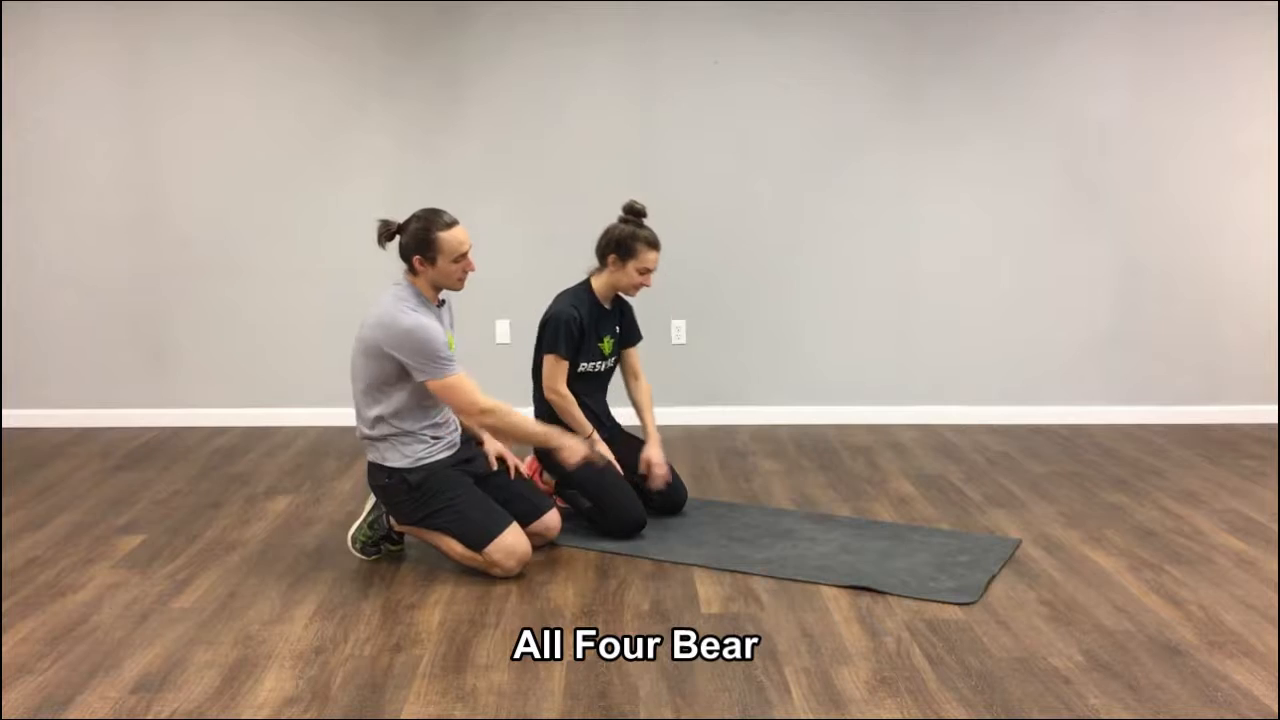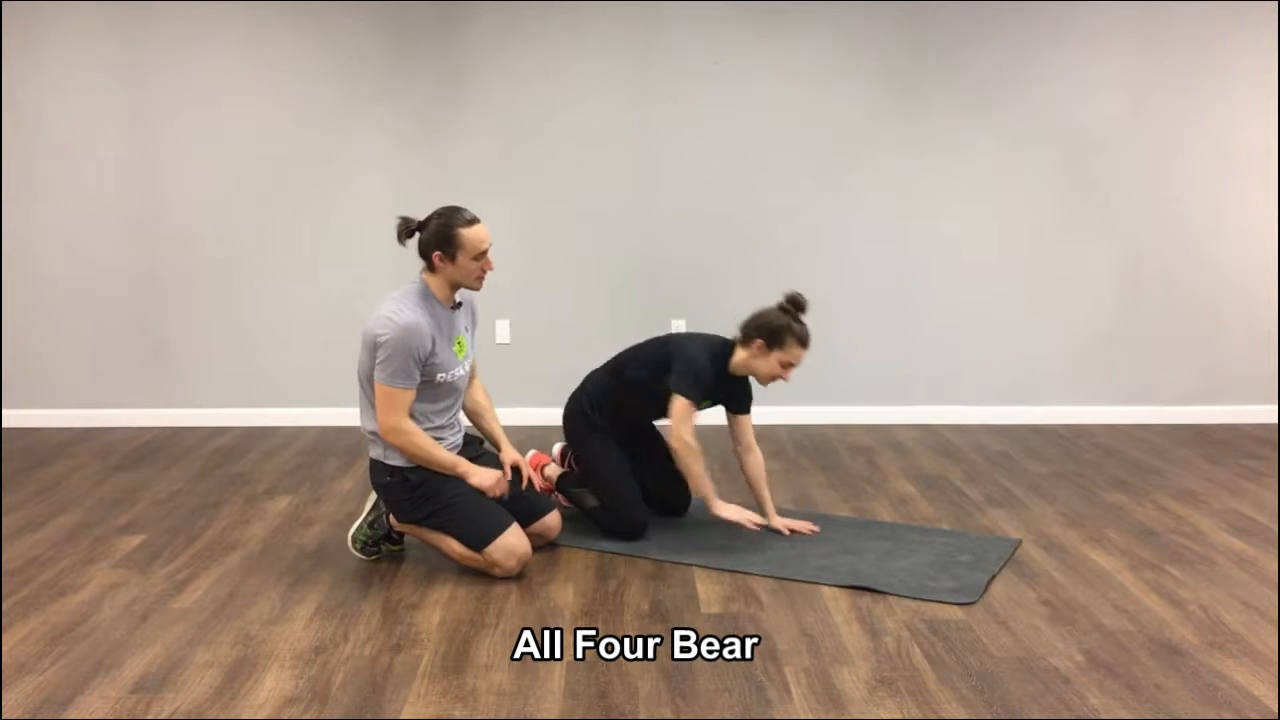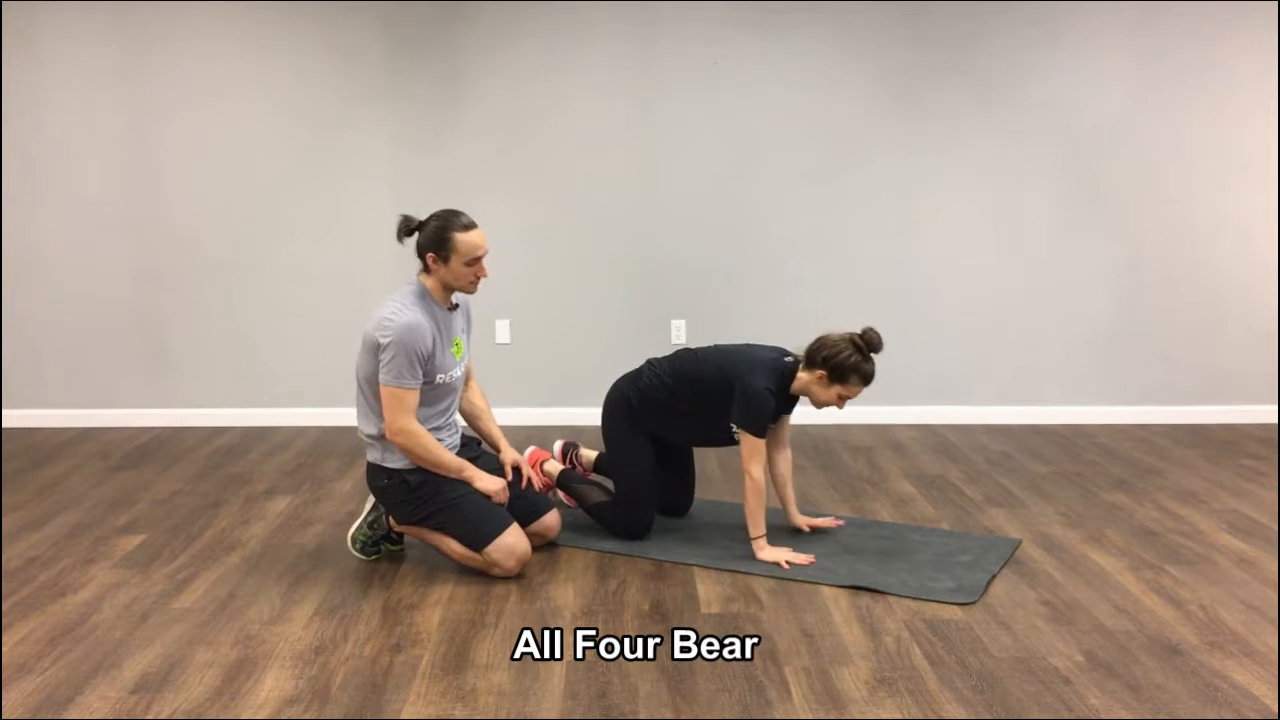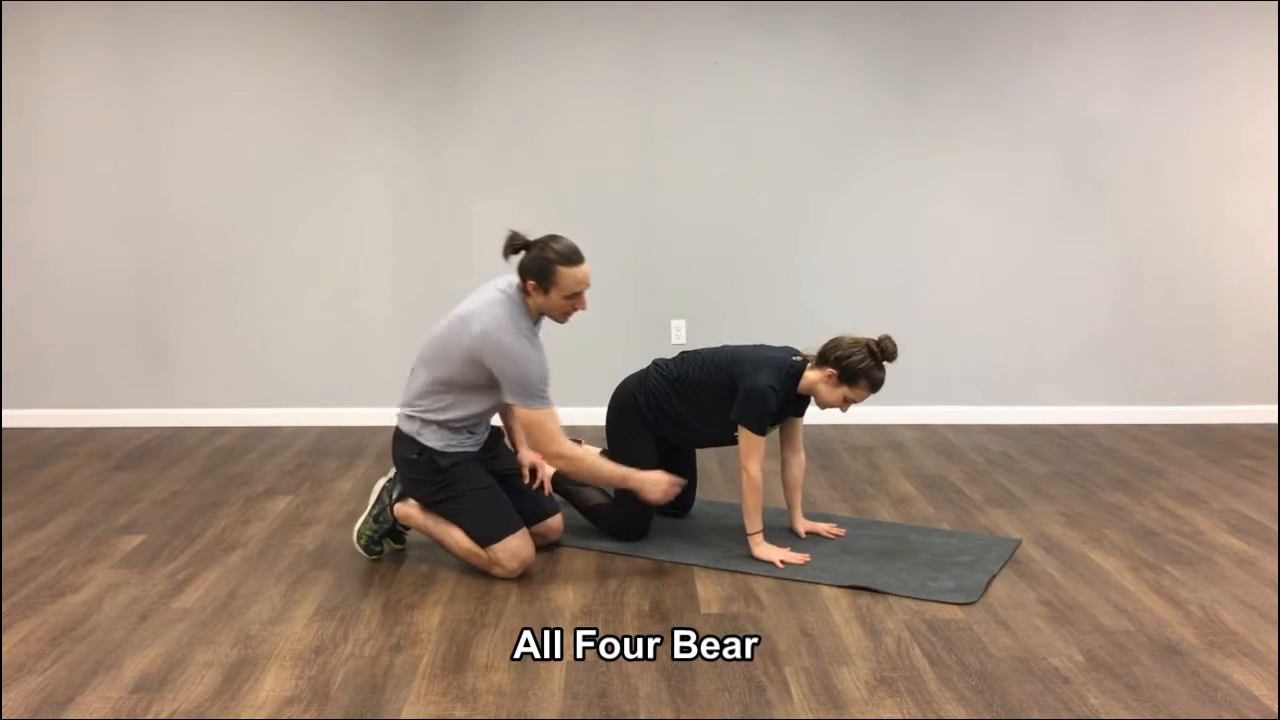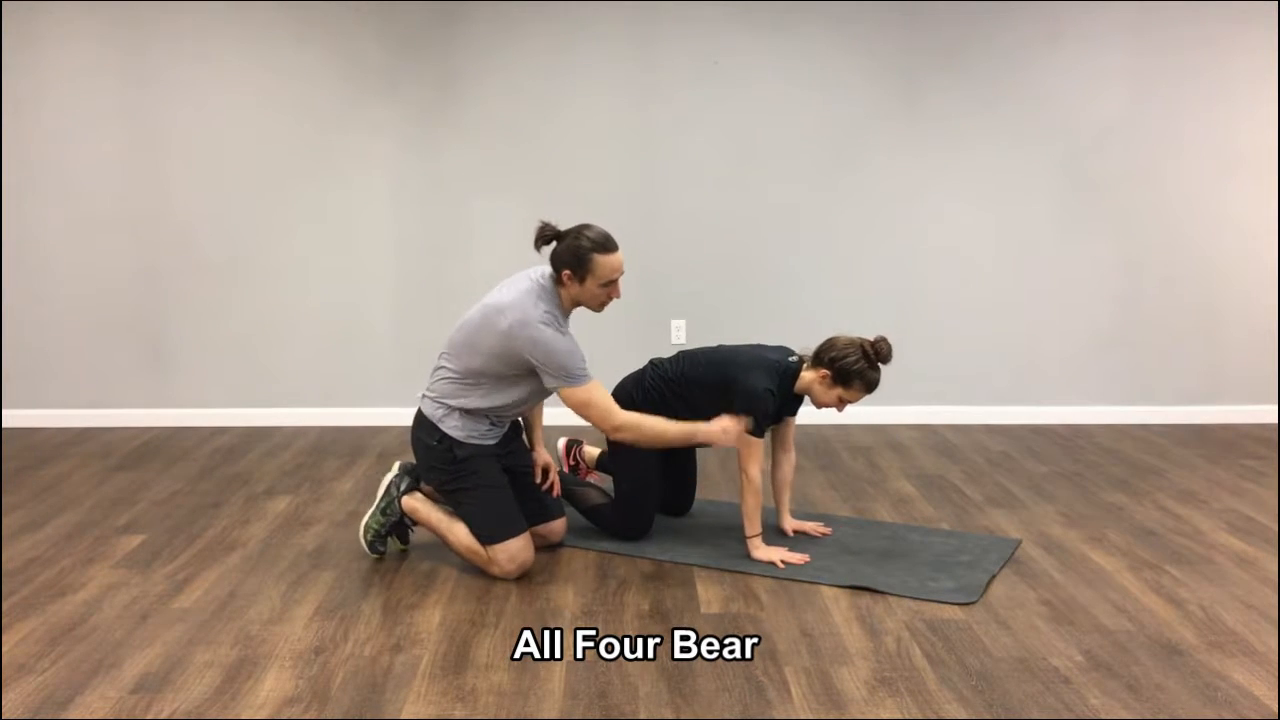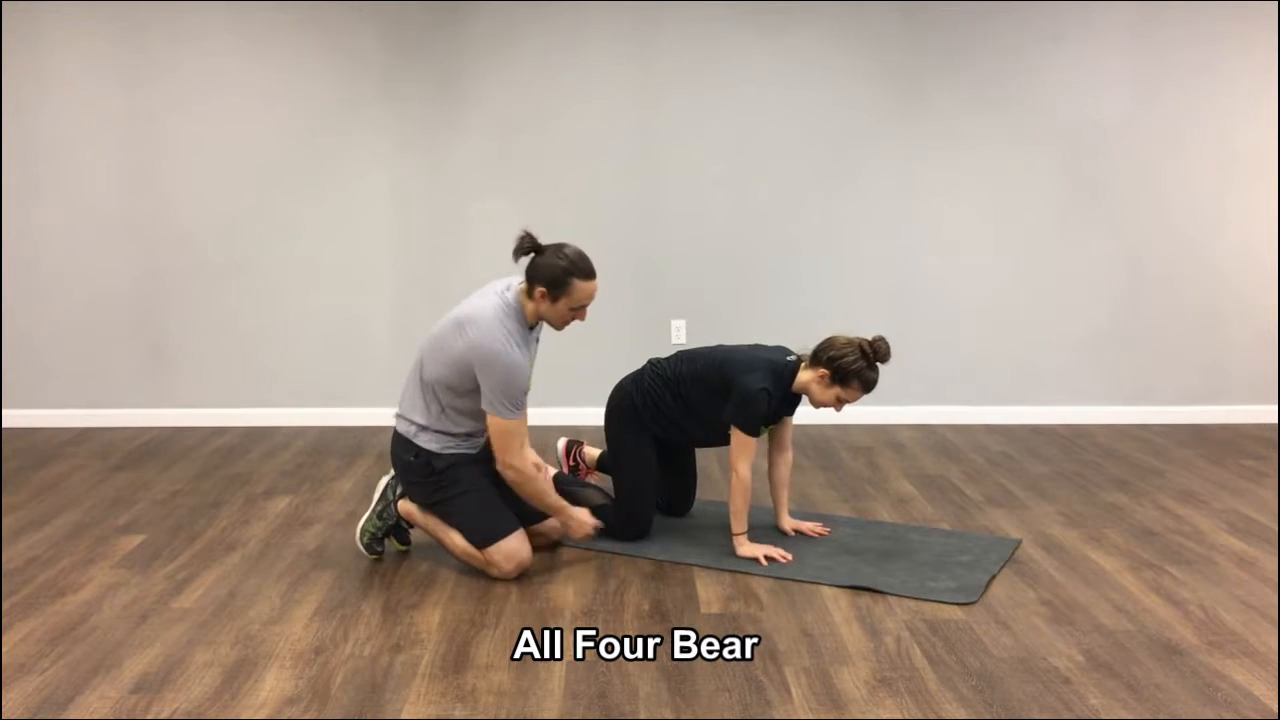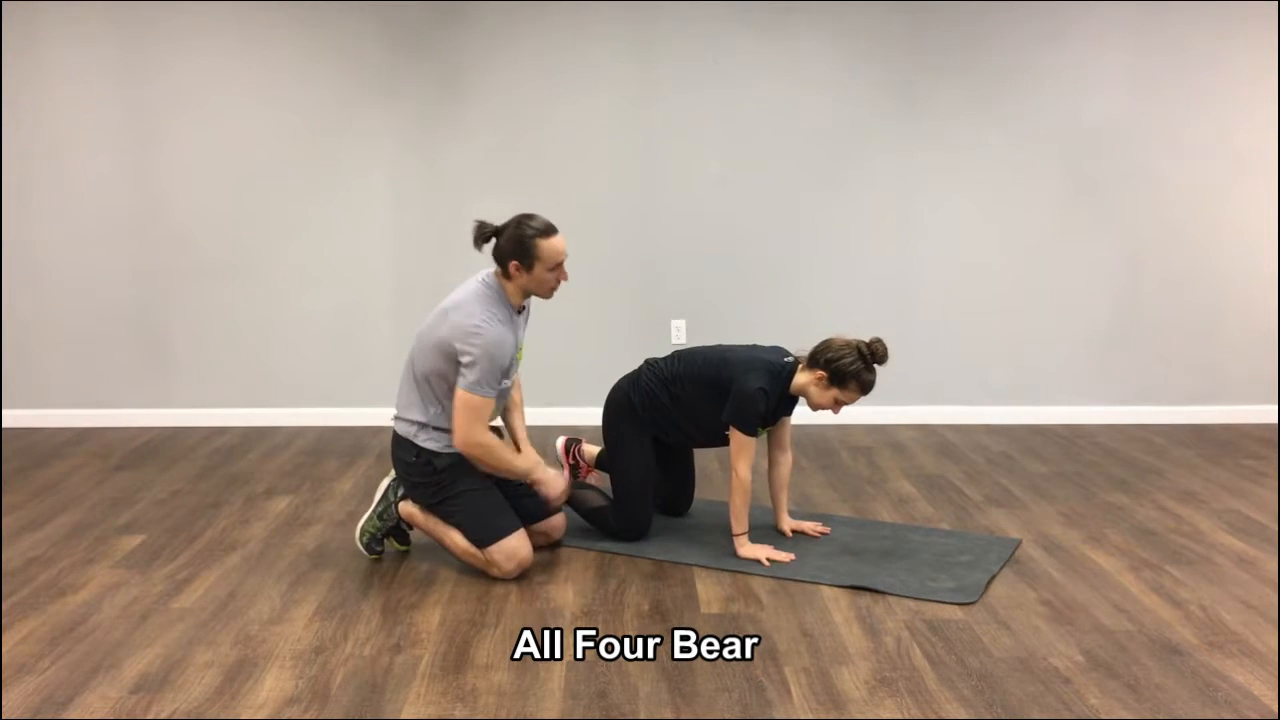
dt=0.7s
person 1, frame 1
left shoulder: (433, 299)
right shoulder: (407, 323)
right elbow: (479, 408)
left wrist: (486, 438)
right wrist: (558, 441)
left hip: (450, 447)
right hip: (411, 468)
left knee: (548, 526)
right knee: (512, 556)
left ankle: (432, 515)
right ankle: (396, 519)
person 1, frame 2
left shoulder: (463, 302)
right shoulder: (406, 324)
right elbow: (394, 428)
left wrist: (503, 445)
right wrist: (467, 471)
left hip: (455, 446)
right hip: (410, 467)
left knee: (547, 526)
right knee: (511, 556)
left ankle: (425, 515)
right ankle: (397, 519)
person 1, frame 3
left shoulder: (458, 303)
right shoulder: (406, 325)
right elbow: (401, 431)
left wrist: (502, 446)
right wrist: (473, 476)
left hip: (453, 447)
right hip: (408, 469)
left knee: (547, 525)
right knee: (510, 555)
left ankle: (421, 514)
right ankle: (396, 519)
person 1, frame 4
left shoulder: (510, 292)
right shoulder: (513, 341)
right elbow: (556, 451)
left wrist: (521, 447)
right wrist: (637, 481)
left hip: (474, 435)
right hip: (433, 448)
left knee: (548, 529)
right knee: (514, 559)
left ankle: (426, 495)
right ankle: (401, 509)
person 1, frame 5
left shoulder: (540, 283)
right shoulder: (541, 329)
right elbow: (616, 425)
left wrist: (536, 445)
right wrist: (704, 431)
left hip: (496, 428)
right hip: (452, 437)
left knee: (551, 531)
right knee: (512, 561)
left ankle: (430, 485)
right ankle: (407, 501)
person 1, frame 6
left shoulder: (513, 294)
right shoulder: (503, 349)
right elbow: (510, 463)
left wrist: (524, 452)
right wrist: (567, 513)
left hip: (474, 438)
right hip: (432, 451)
left knee: (548, 529)
right knee: (512, 559)
left ankle: (430, 500)
right ankle: (405, 507)
person 1, frame 7
left shoulder: (510, 295)
right shoulder: (486, 330)
right elbow: (470, 439)
left wrist: (524, 448)
right wrist: (537, 474)
left hip: (465, 437)
right hip: (432, 451)
left knee: (551, 528)
right knee: (512, 559)
left ankle: (431, 502)
right ankle: (404, 508)
person 2, frame 1
left shoulder: (622, 311)
right shoulder: (568, 312)
left elbow: (637, 379)
right elbow: (554, 390)
left wrist: (653, 441)
right wrist: (595, 444)
left hip: (601, 424)
left knee: (673, 498)
right knee: (628, 519)
left ankle: (590, 478)
right ankle: (552, 480)
person 2, frame 2
left shoulder: (737, 378)
right shoulder: (697, 359)
left elbow: (748, 449)
right elbow: (680, 438)
left wrist: (769, 514)
right wrist: (715, 503)
left hip: (631, 422)
right hip: (590, 417)
left knee: (675, 503)
right knee: (630, 523)
left ankle: (580, 460)
right ankle: (551, 473)
person 2, frame 3
left shoulder: (788, 374)
right shoulder: (759, 385)
left elbow: (779, 449)
right elbow: (753, 471)
left wrist: (794, 514)
right wrist: (760, 545)
left hip: (663, 415)
right hip: (630, 409)
left knee: (677, 505)
right knee: (634, 524)
left ankle: (577, 457)
right ankle: (549, 468)
person 2, frame 4
left shoulder: (798, 377)
right shoulder: (765, 385)
left elbow: (793, 453)
right elbow: (750, 469)
left wrist: (798, 518)
right wrist: (757, 543)
left hip: (668, 416)
right hip: (637, 409)
left knee: (678, 506)
right knee: (631, 526)
right ankle: (549, 476)
person 2, frame 5
left shoulder: (793, 374)
right shoulder: (760, 386)
left elbow: (784, 452)
right elbow: (750, 471)
left wrist: (785, 517)
right wrist: (756, 544)
left hip: (670, 416)
right hip: (637, 409)
left knee: (677, 505)
right knee: (632, 525)
left ankle: (582, 455)
person 2, frame 6
left shoulder: (790, 375)
right shoulder: (758, 386)
left elbow: (781, 452)
right elbow: (740, 469)
left wrist: (783, 516)
right wrist: (741, 542)
left hip: (667, 417)
right hip: (635, 410)
left knee: (677, 505)
right knee: (632, 526)
left ankle: (583, 456)
person 2, frame 7
left shoulder: (788, 375)
right shoulder: (756, 386)
left elbow: (780, 453)
right elbow: (741, 469)
left wrist: (783, 517)
right wrist: (742, 542)
left hip: (665, 416)
right hip: (632, 409)
left knee: (676, 505)
right knee: (631, 526)
left ankle: (581, 455)
